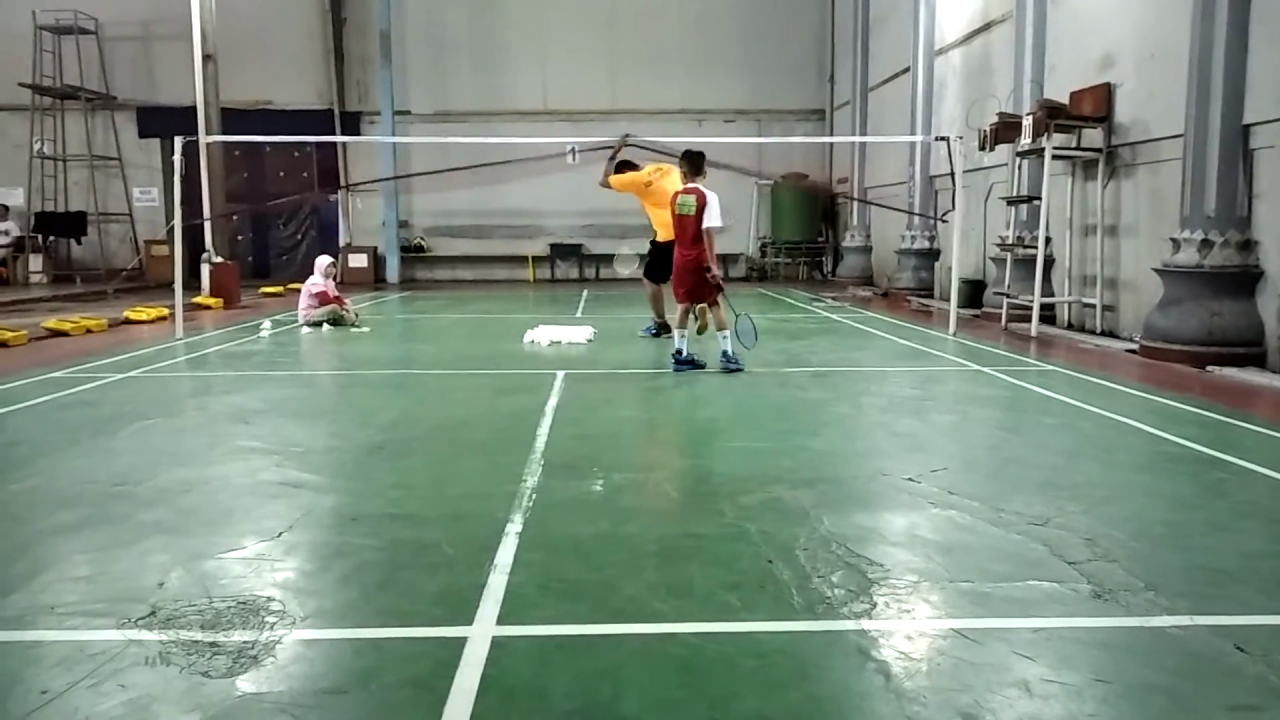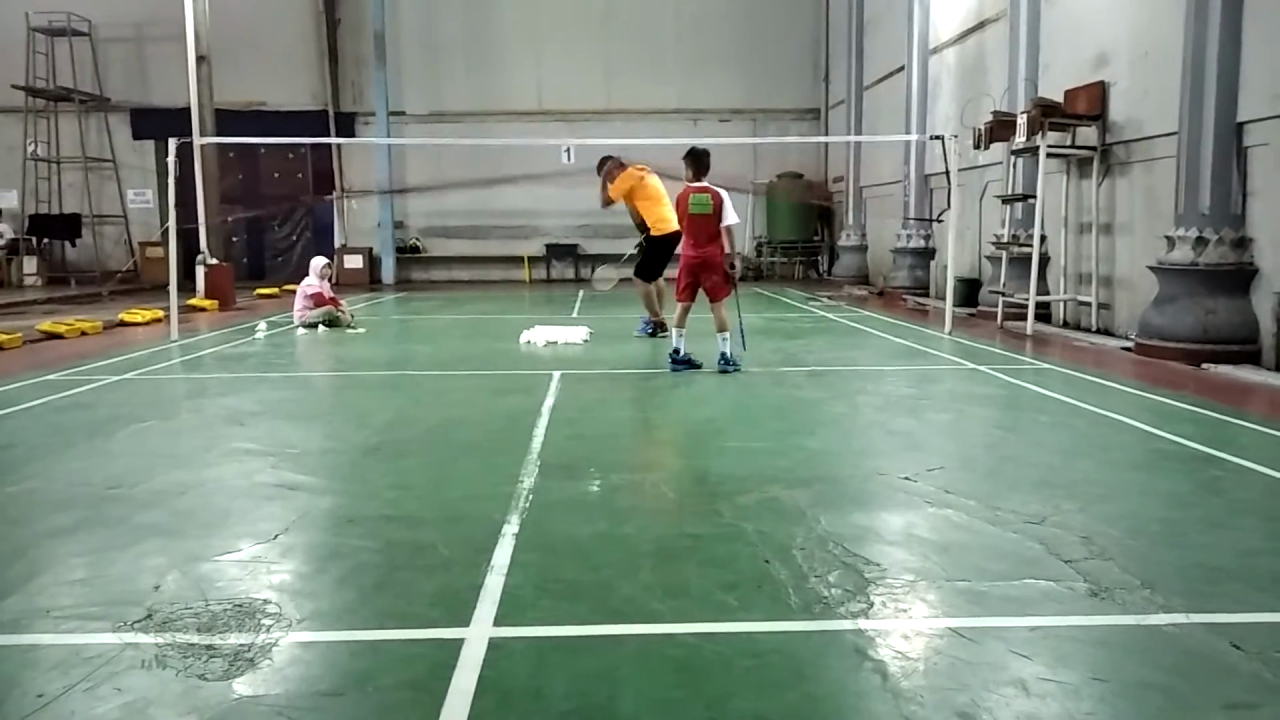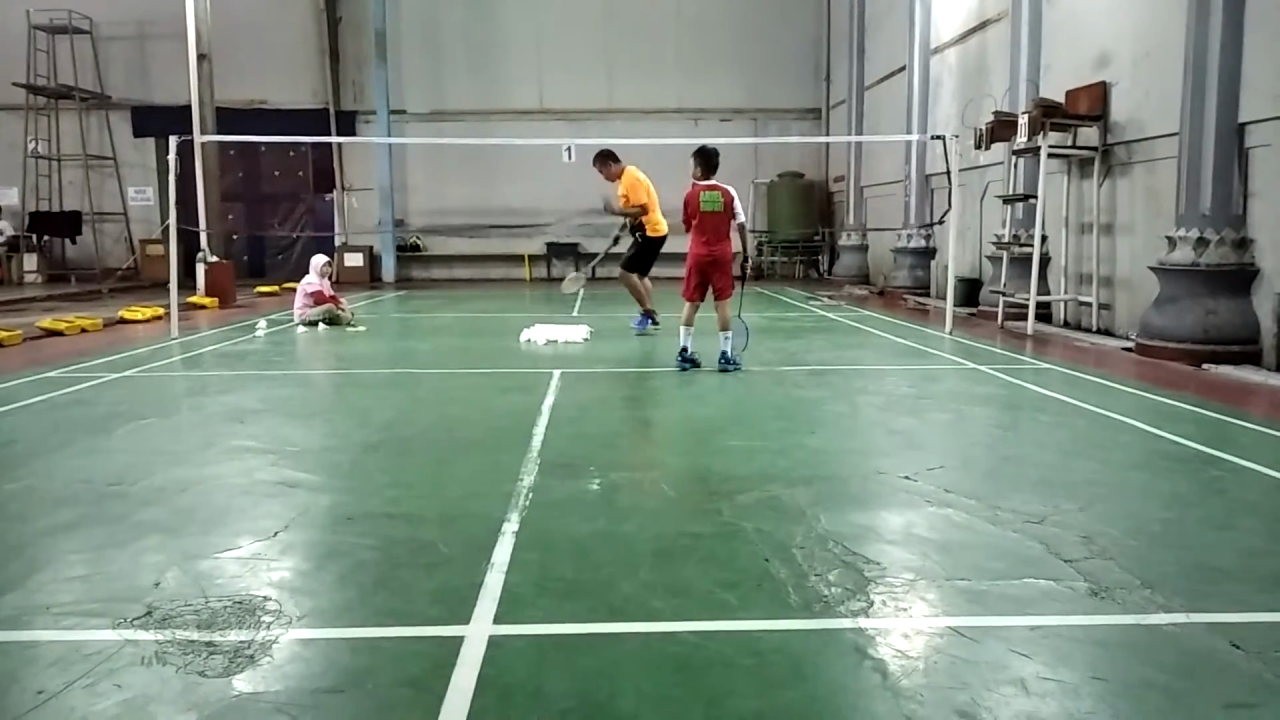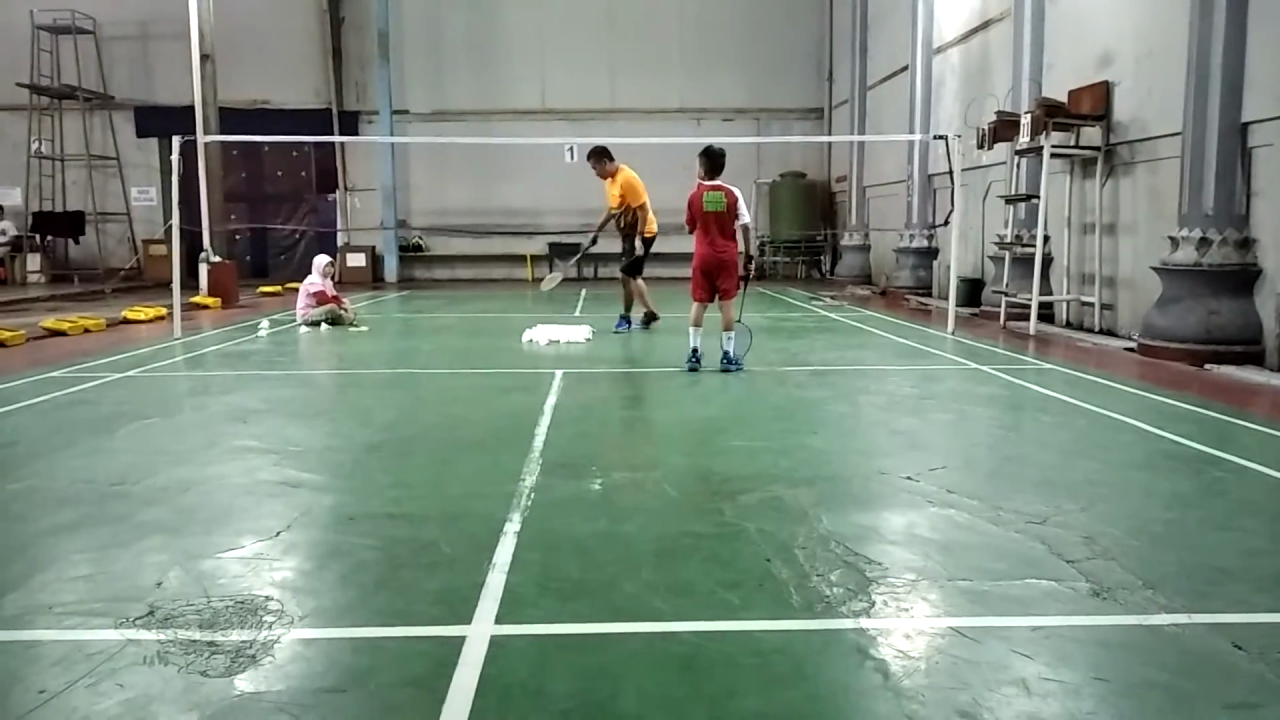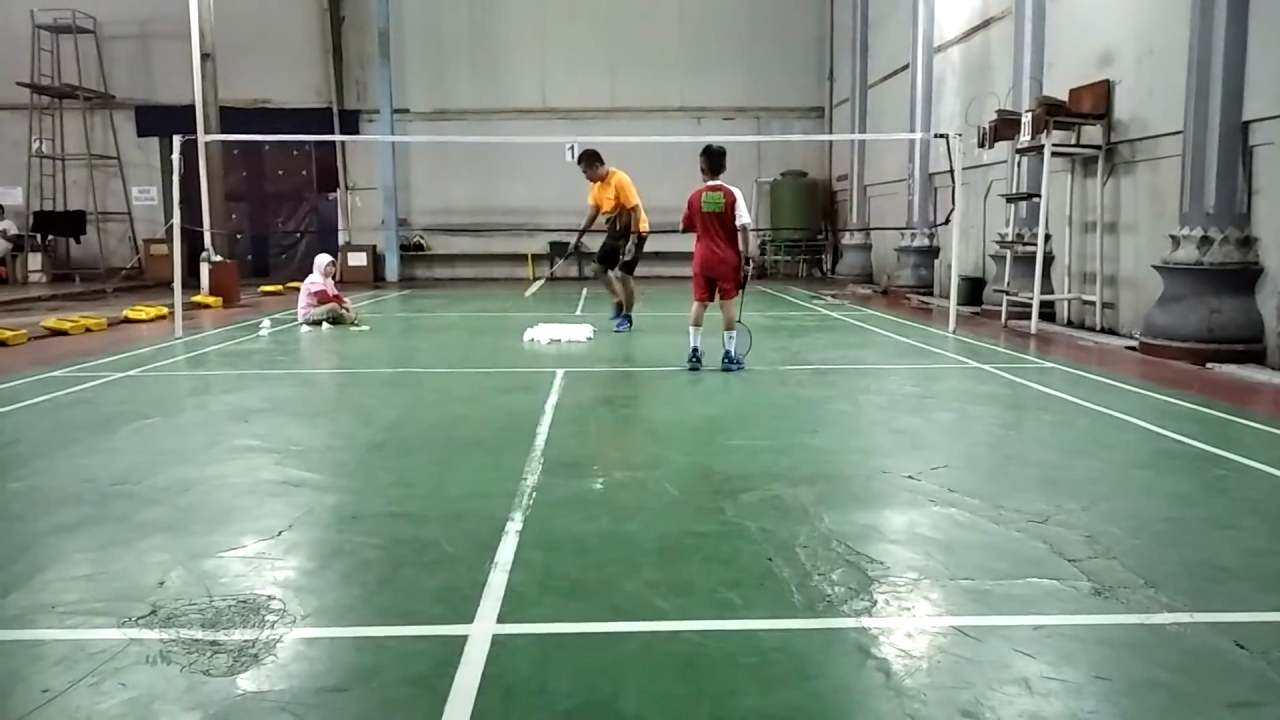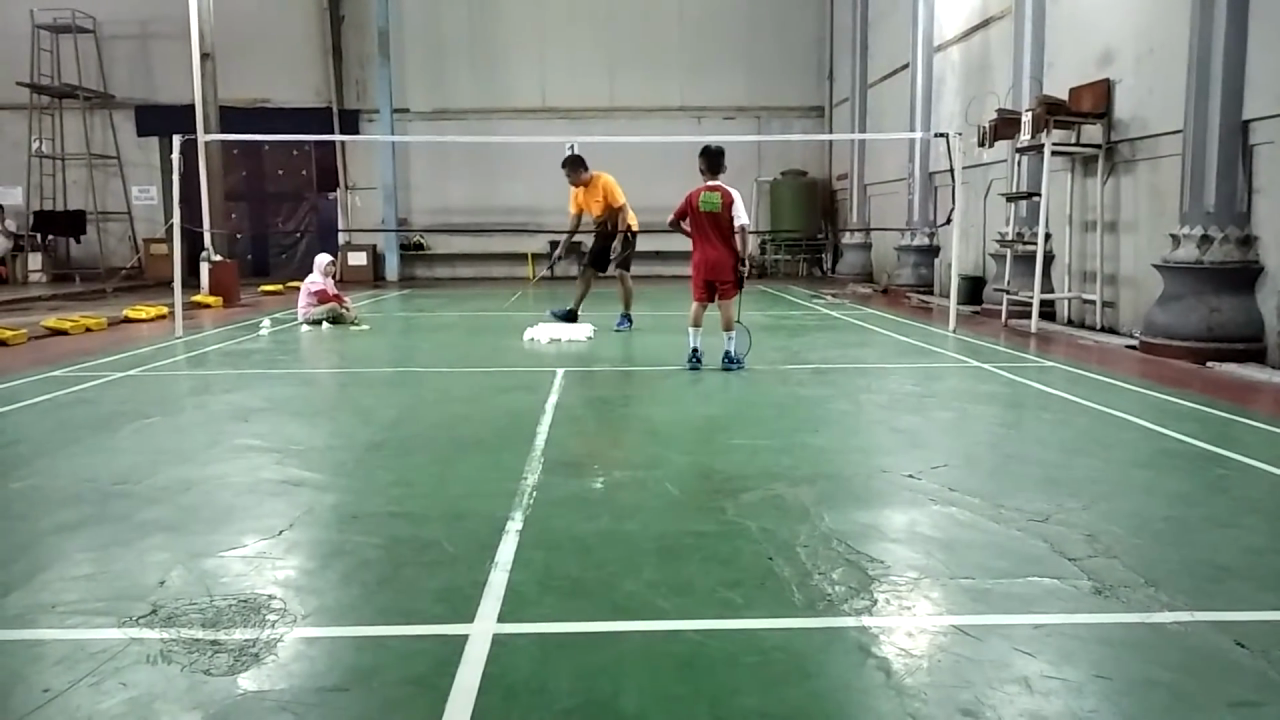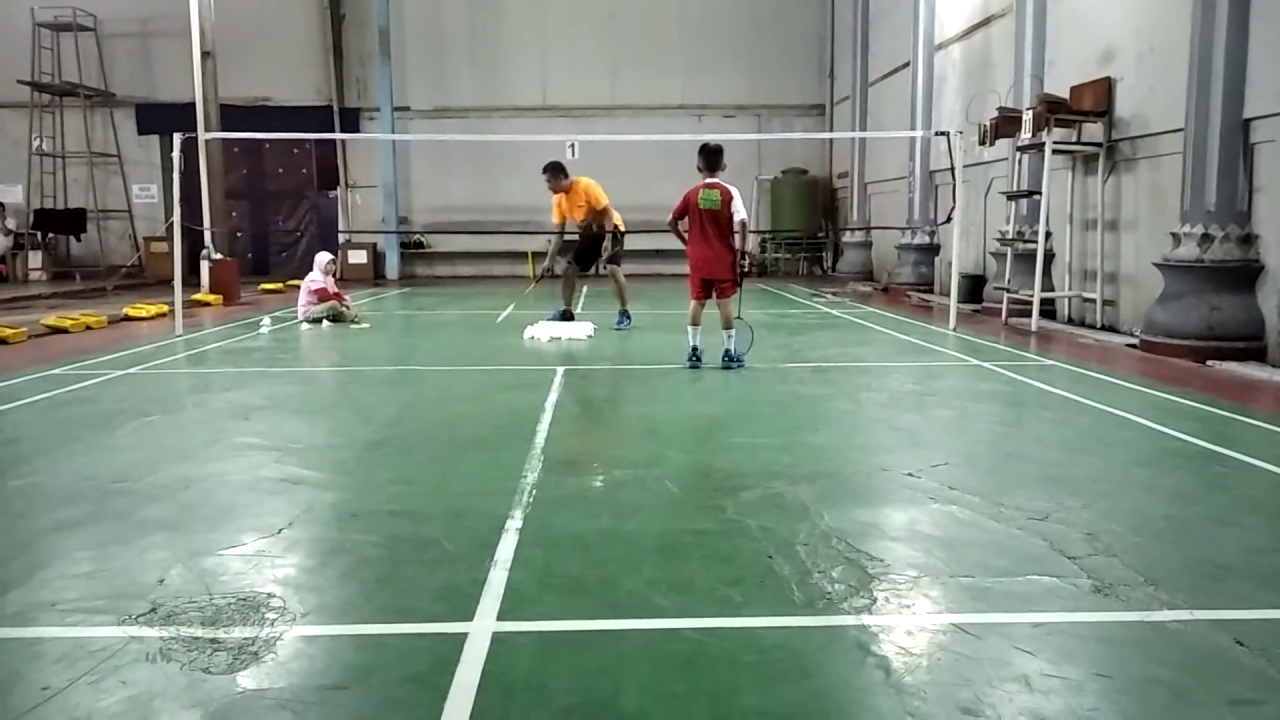
dt=0.2s
person 1, frame 1
left shoulder: (676, 197)
right shoulder: (708, 197)
right elbow: (708, 232)
right wrist: (712, 264)
left hip: (680, 259)
right hip: (700, 260)
left knee: (684, 305)
right knee: (714, 304)
left ankle: (680, 355)
right ankle: (726, 354)
person 1, frame 2
left shoulder: (682, 196)
right shoulder: (719, 195)
right elbow: (728, 230)
right wrist: (732, 260)
left hip: (689, 258)
right hip: (713, 258)
left knee: (684, 304)
right knee: (718, 305)
left ankle: (677, 354)
right ankle: (725, 356)
person 1, frame 3
left shoulder: (691, 195)
right shoulder: (728, 193)
left elbow: (687, 227)
right elbow: (741, 226)
right wrist: (746, 255)
left hip: (697, 256)
right hip: (721, 256)
left knee: (692, 303)
right knee: (722, 304)
left ankle: (684, 352)
right ankle: (726, 355)
person 1, frame 4
left shoulder: (695, 196)
right shoulder: (733, 193)
left elbow: (691, 228)
right elbow: (745, 227)
right wrist: (749, 256)
left hip: (703, 257)
right hip: (727, 257)
left knee: (699, 303)
right knee: (726, 304)
left ankle: (694, 352)
right ankle: (728, 355)
person 1, frame 5
left shoulder: (695, 196)
right shoulder: (733, 194)
left elbow: (685, 227)
right elbow: (744, 228)
right wrist: (746, 257)
left hip: (703, 258)
right hip: (728, 259)
left knee: (700, 303)
right knee: (727, 304)
left ankle: (694, 352)
right ankle: (729, 355)
person 1, frame 6
left shoulder: (693, 196)
right shoulder: (731, 195)
left elbow: (672, 222)
right elbow: (742, 229)
right wrist: (743, 258)
left hip: (701, 259)
right hip: (725, 259)
left knee: (699, 303)
right knee: (725, 304)
left ankle: (694, 352)
right ankle: (729, 355)
person 1, frame 7
left shoulder: (692, 194)
right shoulder: (730, 192)
left elbow: (672, 222)
right elbow: (742, 223)
left wrist: (684, 240)
right wrist: (742, 251)
left hip: (698, 257)
right hip: (723, 257)
left knee: (697, 301)
right knee: (724, 303)
left ankle: (694, 351)
right ankle: (729, 353)
person 2, frame 1
left shoulder: (635, 179)
right shoulder: (668, 169)
left elbow: (604, 182)
left wrist: (613, 155)
left hip: (669, 236)
left knee: (650, 279)
left ankle: (662, 325)
person 2, frame 2
left shoulder: (628, 177)
right shoulder: (642, 172)
left elbow: (605, 202)
left wrist: (604, 177)
left hip: (660, 232)
right hip: (671, 228)
left knee: (640, 279)
right knee: (654, 275)
left ankle: (658, 324)
right ankle: (656, 317)
person 2, frame 3
left shoulder: (631, 178)
right shoulder: (626, 177)
left elbow: (643, 209)
left wrist: (616, 210)
left hip: (651, 232)
right hip: (650, 231)
left knee: (625, 272)
right knee: (639, 274)
left ankle: (648, 312)
right ankle: (648, 313)
person 2, frame 4
left shoulder: (627, 178)
right shoulder: (610, 180)
left elbow: (643, 210)
right elbow: (613, 209)
left wrist: (638, 238)
right wrist: (597, 230)
left hip: (641, 233)
right hip: (629, 233)
left knee: (626, 276)
right knee: (632, 276)
left ankle: (626, 317)
right ankle: (650, 313)
person 2, frame 5
left shoulder: (620, 180)
right shoulder: (595, 184)
left elbow: (636, 211)
right elbow: (593, 212)
left wrist: (632, 240)
right wrist: (579, 236)
left hip: (634, 231)
right hip: (615, 232)
left knee: (623, 274)
right knee: (599, 267)
left ankle: (627, 315)
right ankle: (619, 302)
person 2, frame 6
left shoulder: (605, 182)
right shoulder: (576, 191)
left elbow: (623, 210)
right elbow: (575, 221)
left wrist: (619, 239)
right wrist: (562, 247)
left hip: (624, 230)
right hip: (603, 232)
left knee: (621, 272)
right knee: (586, 271)
left ankle: (626, 316)
right ankle: (572, 311)
person 2, frame 7
left shoulder: (586, 186)
right shoulder: (558, 199)
left elbow: (607, 212)
right elbow: (558, 232)
left wrist: (608, 240)
right wrist: (550, 259)
left hip: (611, 230)
right hip: (588, 234)
left knee: (613, 269)
right knee: (570, 270)
left ankle: (624, 313)
right ankle: (566, 311)
